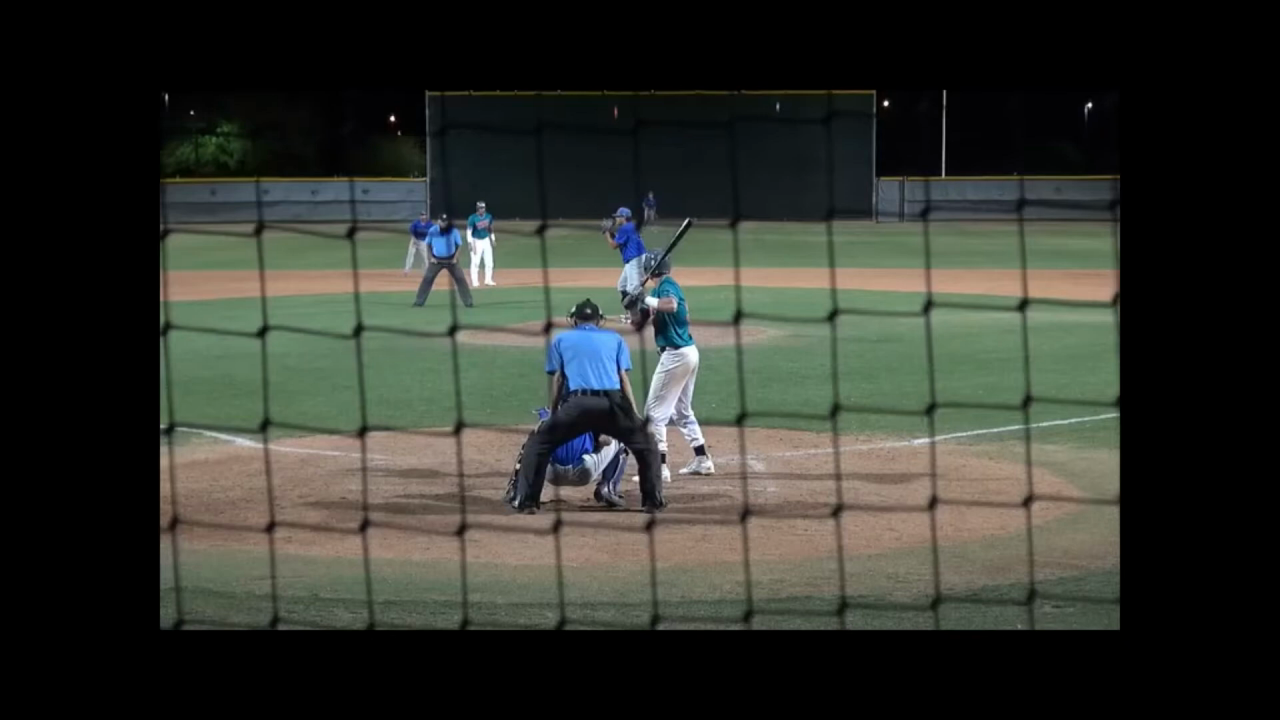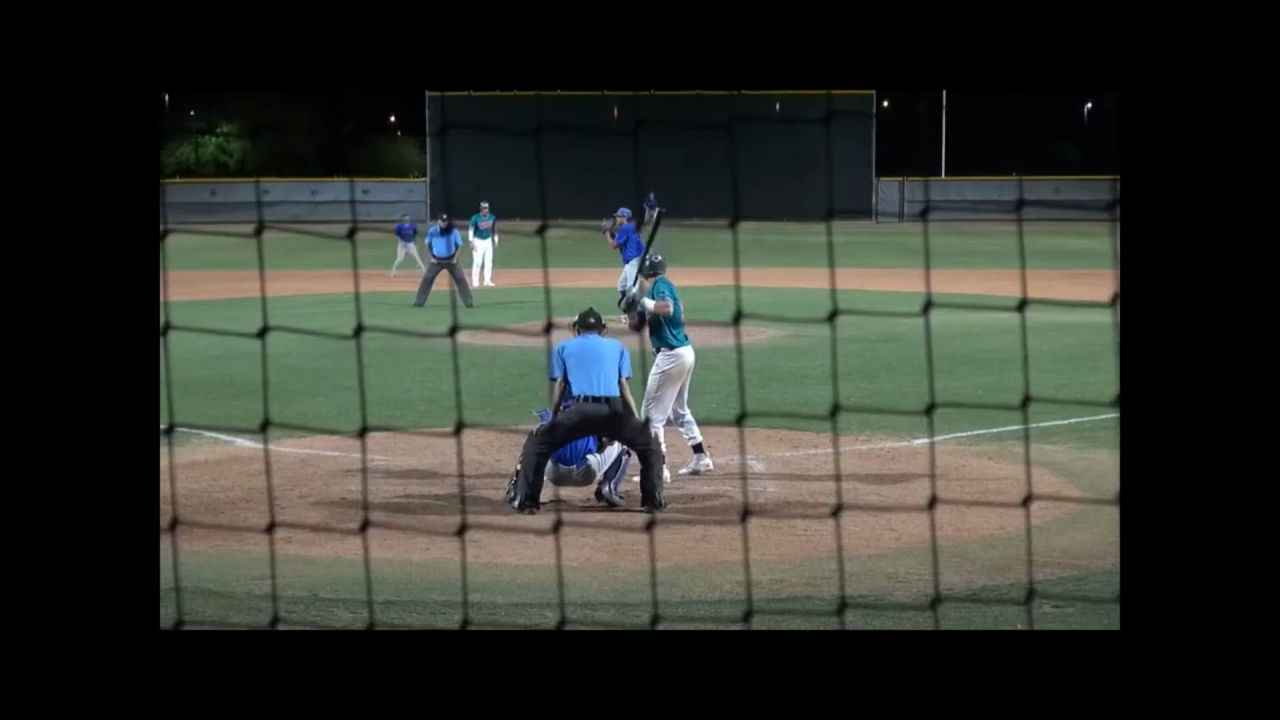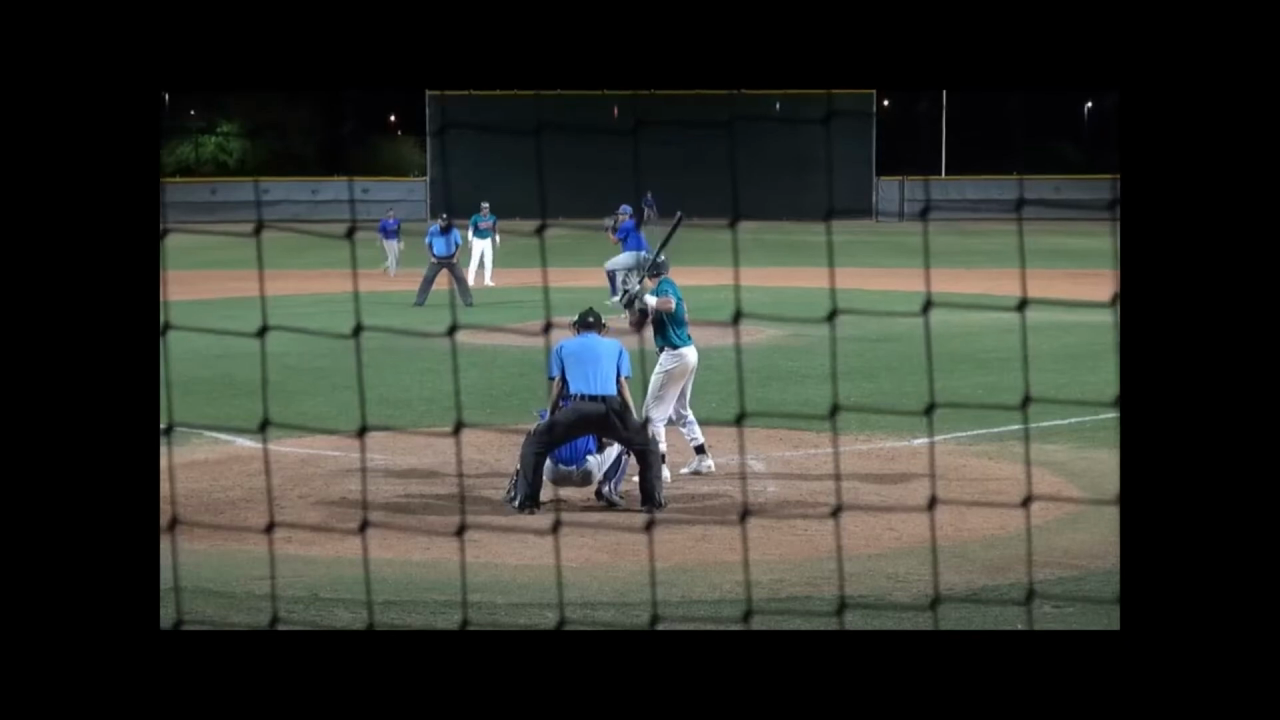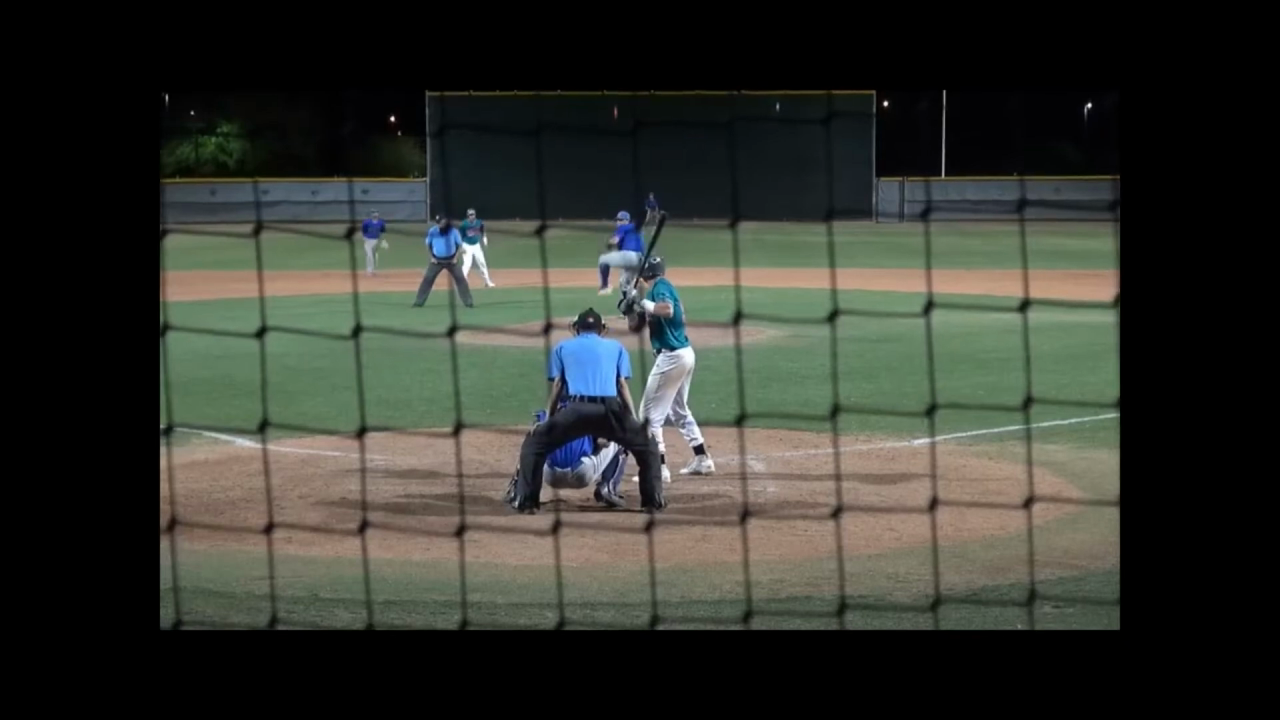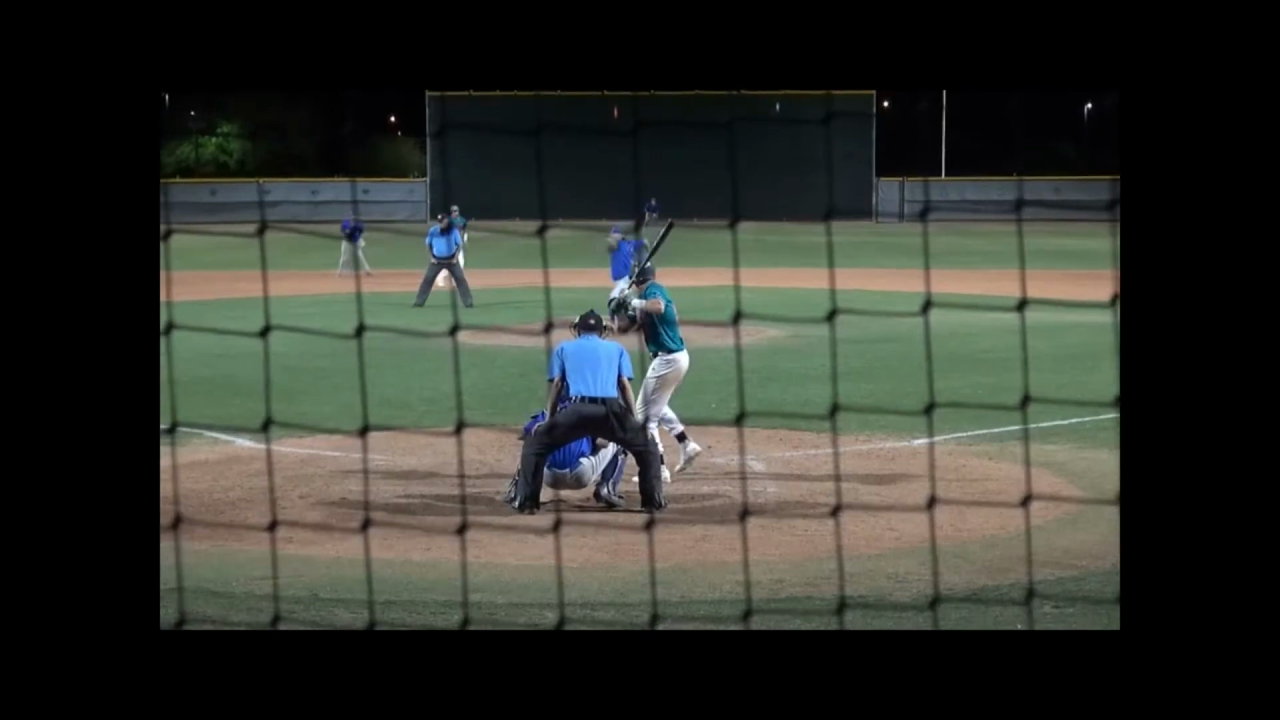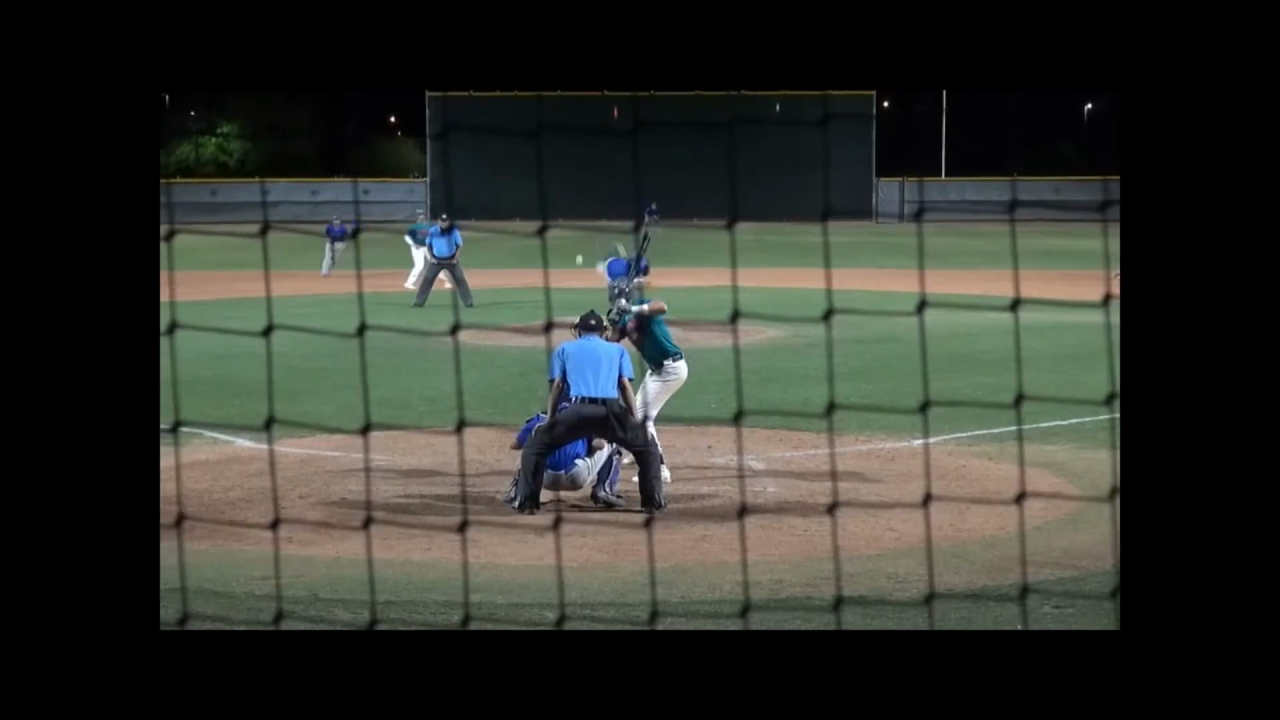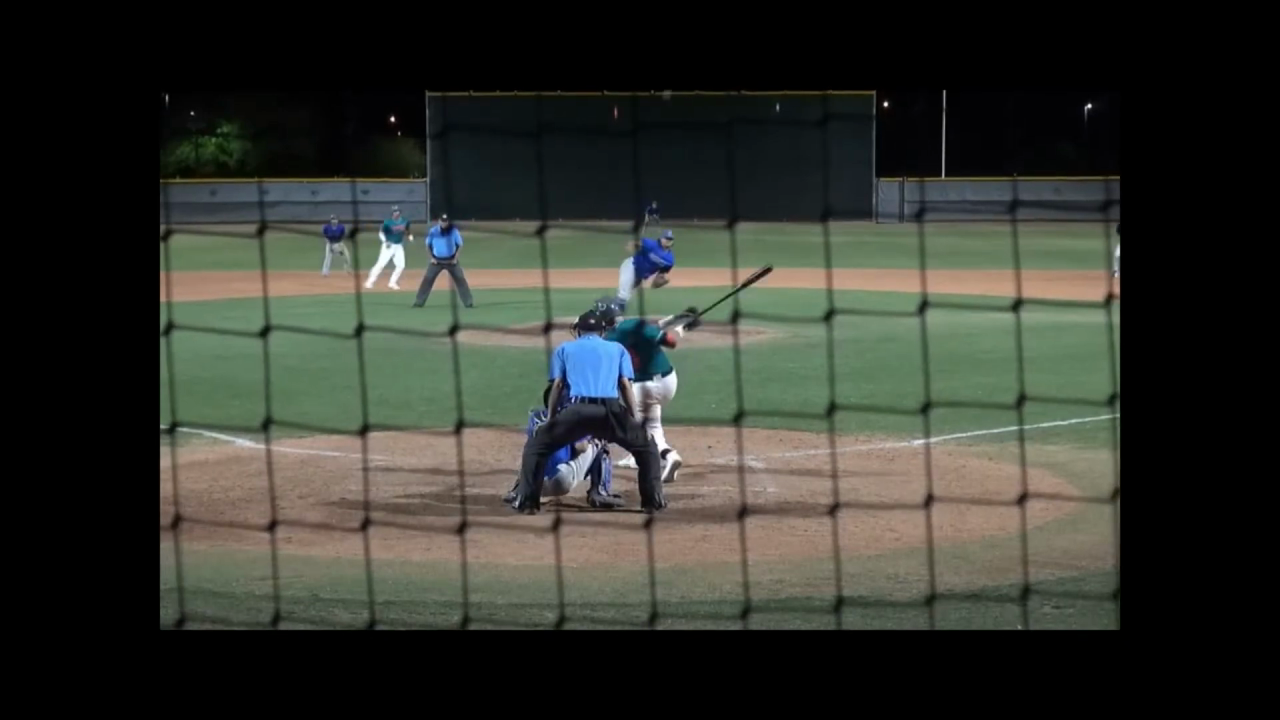
dt=0.4s
person 1, frame 1
left shoulder: (667, 285)
right shoulder: (660, 289)
left elbow: (671, 306)
right elbow: (638, 325)
left wrist: (645, 299)
right wrist: (635, 303)
left hip: (676, 355)
right hip: (687, 352)
left knee: (655, 411)
right knee: (681, 410)
left ankle: (659, 467)
right ankle: (702, 460)
person 1, frame 2
left shoulder: (660, 285)
right shoulder: (658, 287)
left elbow: (667, 309)
right elbow: (636, 327)
left wrist: (642, 300)
right wrist: (633, 305)
left hip: (671, 355)
right hip: (684, 352)
left knee: (652, 412)
right knee: (678, 409)
left ankle: (659, 469)
right ankle: (700, 457)
person 1, frame 3
left shoulder: (665, 285)
right shoulder: (658, 289)
left elbow: (669, 305)
right elbow: (636, 324)
left wrist: (644, 297)
right wrist: (632, 302)
left hip: (675, 355)
right hip: (686, 353)
left knee: (653, 411)
right knee: (680, 410)
left ankle: (659, 468)
right ankle: (702, 459)
person 1, frame 4
left shoulder: (660, 287)
right shoulder: (659, 288)
left elbow: (667, 310)
right elbow: (635, 327)
left wrist: (641, 302)
right wrist: (631, 307)
left hip: (672, 357)
right hip: (684, 354)
left knee: (650, 413)
right knee: (679, 410)
left ankle: (659, 468)
right ankle: (702, 459)
person 1, frame 5
left shoulder: (653, 289)
right shoulder: (641, 296)
left elbow: (658, 307)
right elbow: (623, 328)
left wrist: (632, 302)
right wrist: (619, 309)
left hip: (669, 359)
right hip: (672, 358)
left knee: (645, 413)
right knee: (657, 407)
left ankle: (660, 469)
right ankle: (687, 445)
person 1, frame 6
left shoulder: (640, 305)
right shoulder: (625, 318)
left elbow: (662, 307)
right elbow: (611, 341)
left wrist: (632, 309)
left hip: (670, 368)
right hip: (659, 368)
left knee: (641, 416)
right knee: (641, 412)
left ankle: (659, 469)
person 1, frame 7
left shoulder: (607, 341)
right shoulder: (636, 325)
right elbow: (671, 341)
right wrist: (683, 324)
left hip: (643, 386)
right hip: (667, 380)
right knee: (651, 422)
left ankle: (667, 455)
right ankle: (637, 457)
person 2, frame 1
left shoulder: (561, 340)
right shoulder: (615, 339)
left elbow: (557, 379)
right elbow: (623, 378)
left wrist: (551, 414)
right wrist: (635, 415)
left hip: (578, 404)
right hip: (611, 403)
left knee: (538, 443)
right knee: (645, 445)
left ankle: (525, 500)
right ankle: (653, 500)
person 2, frame 2
left shoulder: (564, 347)
right shoulder: (617, 346)
left elbow: (559, 385)
right elbow: (624, 386)
left wrist: (551, 419)
right wrist: (638, 420)
left hip: (580, 410)
right hip: (613, 410)
left knee: (536, 444)
right knee: (648, 445)
left ankle: (525, 501)
right ankle: (654, 500)
person 2, frame 3
left shoulder: (562, 346)
right shoulder: (616, 346)
left elbow: (558, 384)
right elbow: (622, 384)
left wrist: (549, 418)
right wrist: (635, 420)
left hip: (576, 409)
right hip: (609, 409)
left knee: (534, 443)
right knee: (646, 445)
left ankle: (525, 500)
right ankle: (653, 500)
person 2, frame 4
left shoulder: (562, 347)
right shoulder: (616, 347)
left elbow: (557, 385)
right elbow: (622, 385)
left wrist: (548, 419)
right wrist: (635, 421)
left hip: (576, 409)
right hip: (609, 409)
left knee: (534, 444)
right knee: (646, 445)
left ankle: (525, 501)
right ankle: (653, 501)
person 2, frame 5
left shoulder: (563, 348)
right shoulder: (617, 348)
left elbow: (556, 384)
right elbow: (624, 385)
left wrist: (548, 420)
right wrist: (636, 421)
left hip: (577, 410)
right hip: (609, 410)
left knee: (534, 445)
right knee: (646, 447)
left ankle: (525, 501)
right ankle: (653, 501)
person 2, frame 6
left shoulder: (564, 348)
right shoulder: (618, 349)
left elbow: (557, 385)
right elbow: (625, 385)
left wrist: (549, 419)
right wrist: (636, 420)
left hip: (578, 410)
right hip: (610, 411)
left knee: (535, 446)
right knee: (646, 446)
left ankle: (525, 501)
right ankle: (653, 501)
person 2, frame 7
left shoulder: (565, 348)
right shoulder: (617, 348)
left elbow: (557, 385)
right elbow: (625, 385)
left wrist: (550, 419)
right wrist: (633, 420)
left hip: (577, 410)
right hip: (611, 410)
left knee: (535, 447)
right knee: (646, 446)
left ankle: (526, 501)
right ankle: (653, 501)
